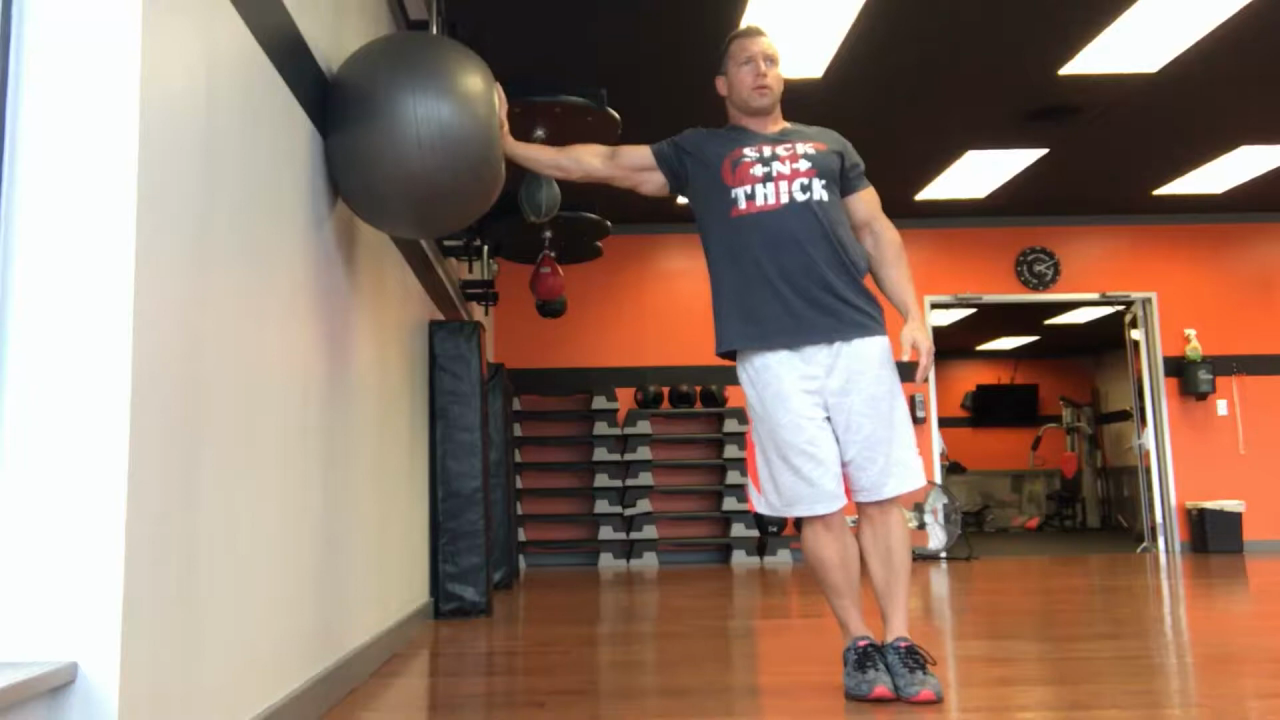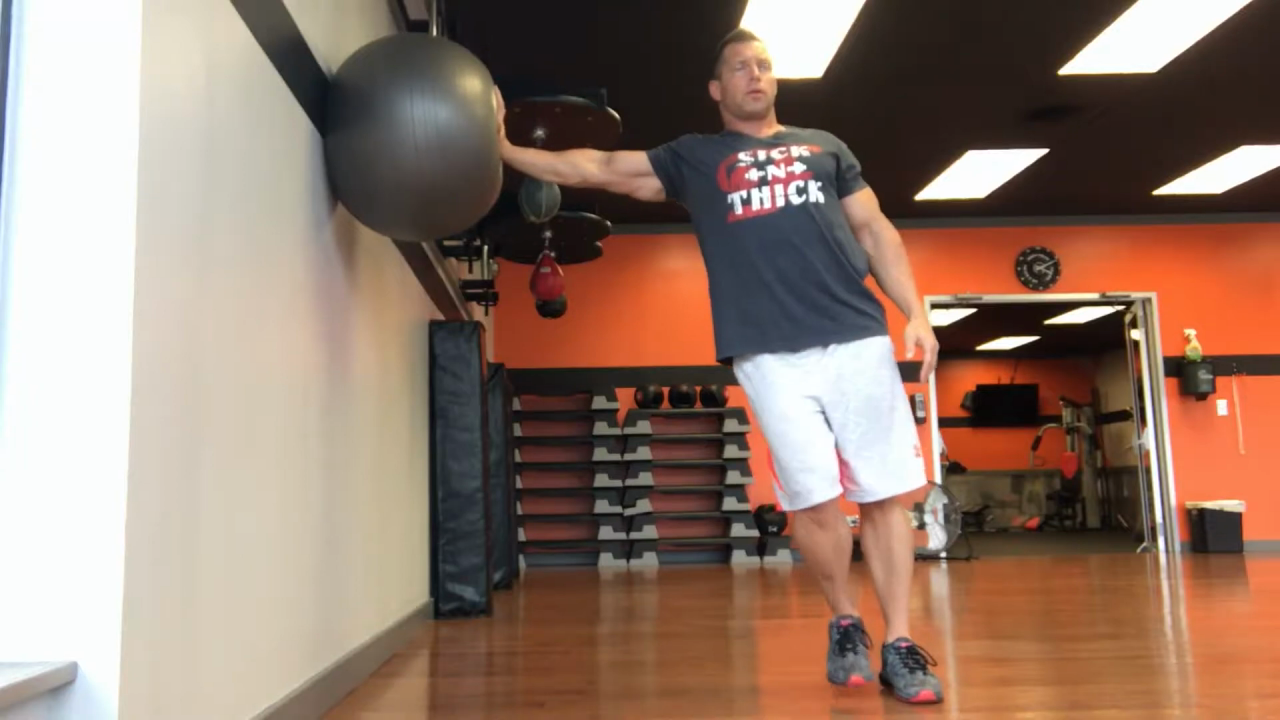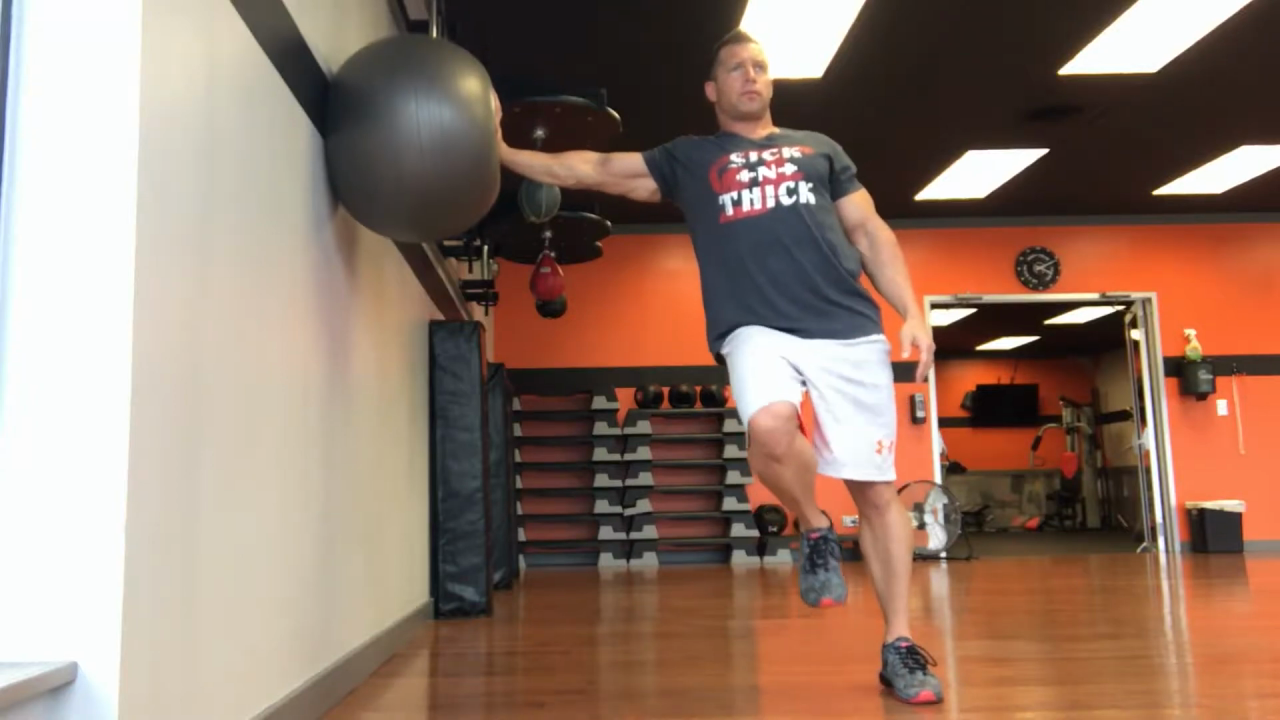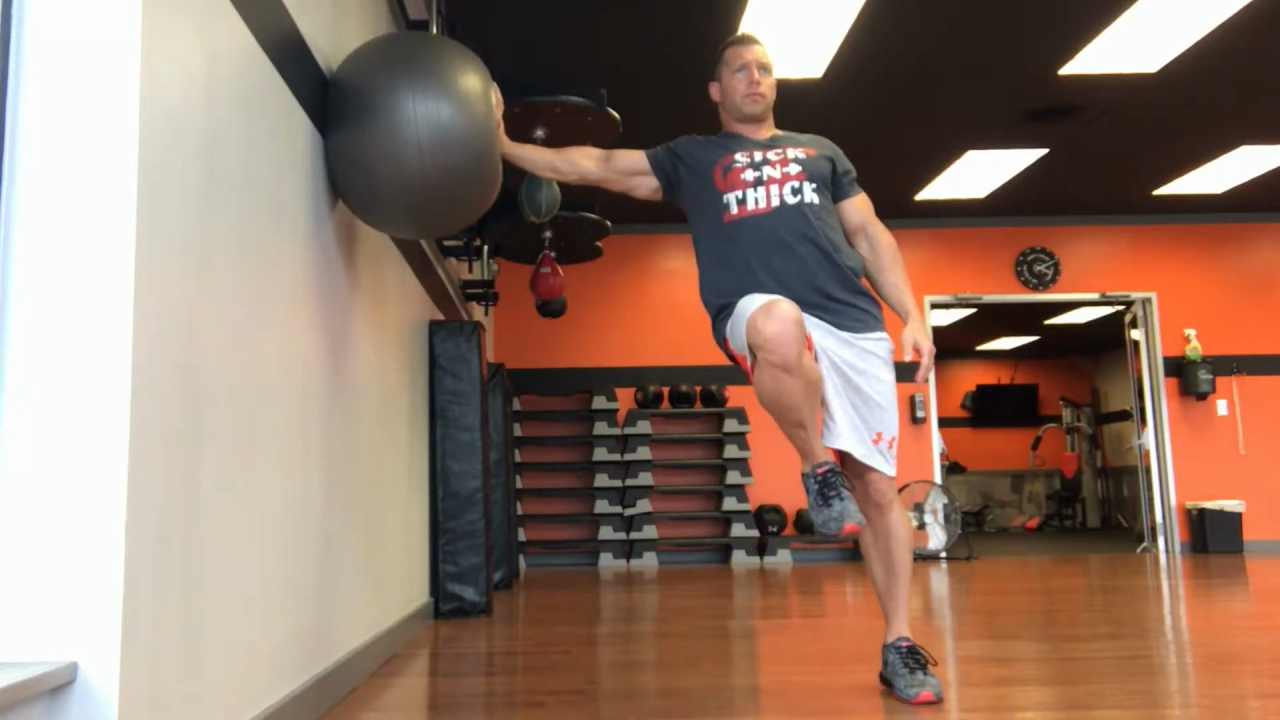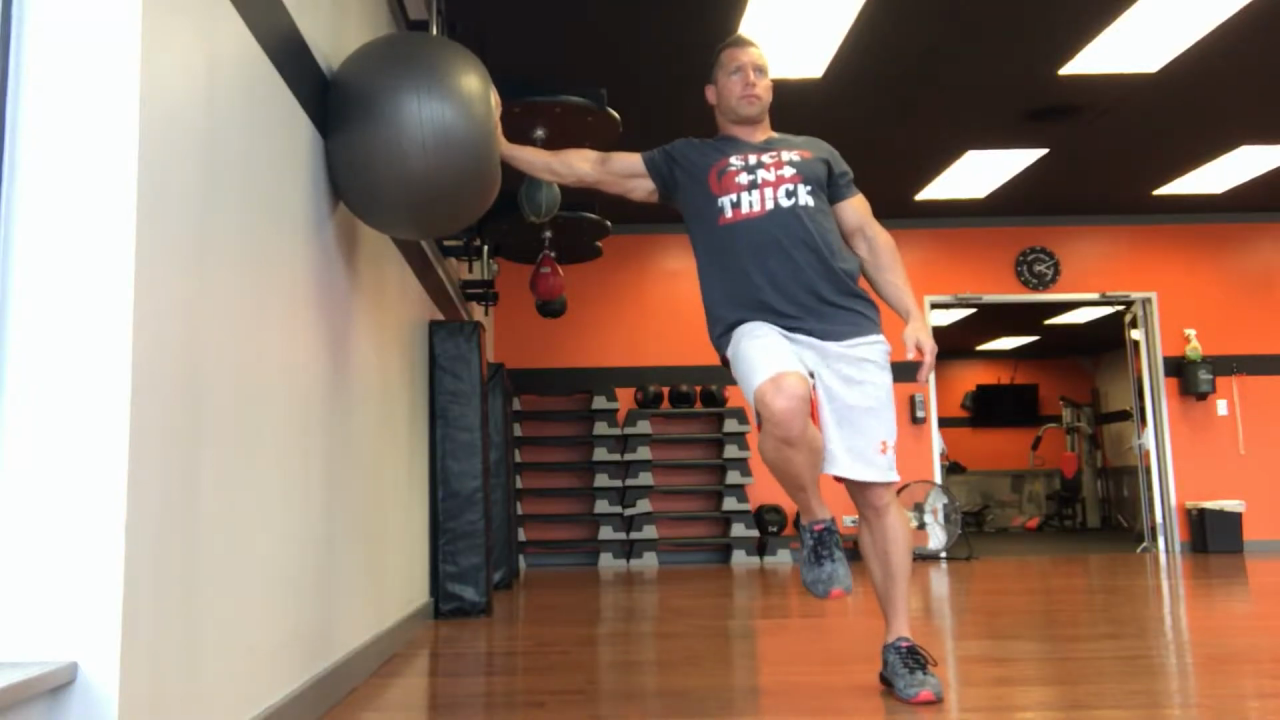
dt=0.7s
person 1, frame 1
left shoulder: (829, 144)
right shoulder: (698, 152)
left elbow: (876, 231)
right elbow: (604, 163)
left wrist: (913, 315)
right wrist: (508, 144)
left hip: (859, 340)
right hip: (772, 351)
left knee: (882, 496)
right knee: (819, 506)
left ankle: (900, 644)
right ankle: (858, 644)
person 1, frame 2
left shoulder: (825, 145)
right shoulder: (694, 158)
left elbow: (875, 230)
right elbow: (599, 168)
left wrist: (915, 313)
right wrist: (504, 149)
left hip: (859, 339)
right hip: (770, 352)
left knee: (885, 495)
right knee: (815, 498)
left ankle: (900, 646)
right ankle: (844, 622)
person 1, frame 3
left shoulder: (819, 148)
right shoulder: (688, 159)
left elbow: (870, 232)
right elbow: (593, 170)
left wrist: (912, 313)
right wrist: (503, 152)
left hip: (850, 331)
right hip: (758, 333)
left knee: (876, 488)
right knee: (770, 428)
left ankle: (899, 645)
right ankle: (815, 534)
person 1, frame 4
left shoulder: (820, 150)
right shoulder: (691, 158)
left elbow: (870, 235)
right elbow: (596, 165)
left wrist: (912, 317)
right wrist: (504, 145)
left hip: (856, 326)
right hip: (761, 320)
left knee: (879, 487)
right knee: (778, 324)
left ankle: (900, 646)
right ankle: (819, 472)
person 1, frame 5
left shoulder: (817, 153)
right shoulder: (686, 161)
left elbow: (868, 237)
right elbow: (592, 168)
left wrist: (913, 316)
right wrist: (501, 147)
left hip: (851, 332)
right hip: (760, 329)
left knee: (877, 491)
right knee: (783, 406)
left ankle: (899, 645)
right ankle: (817, 525)
